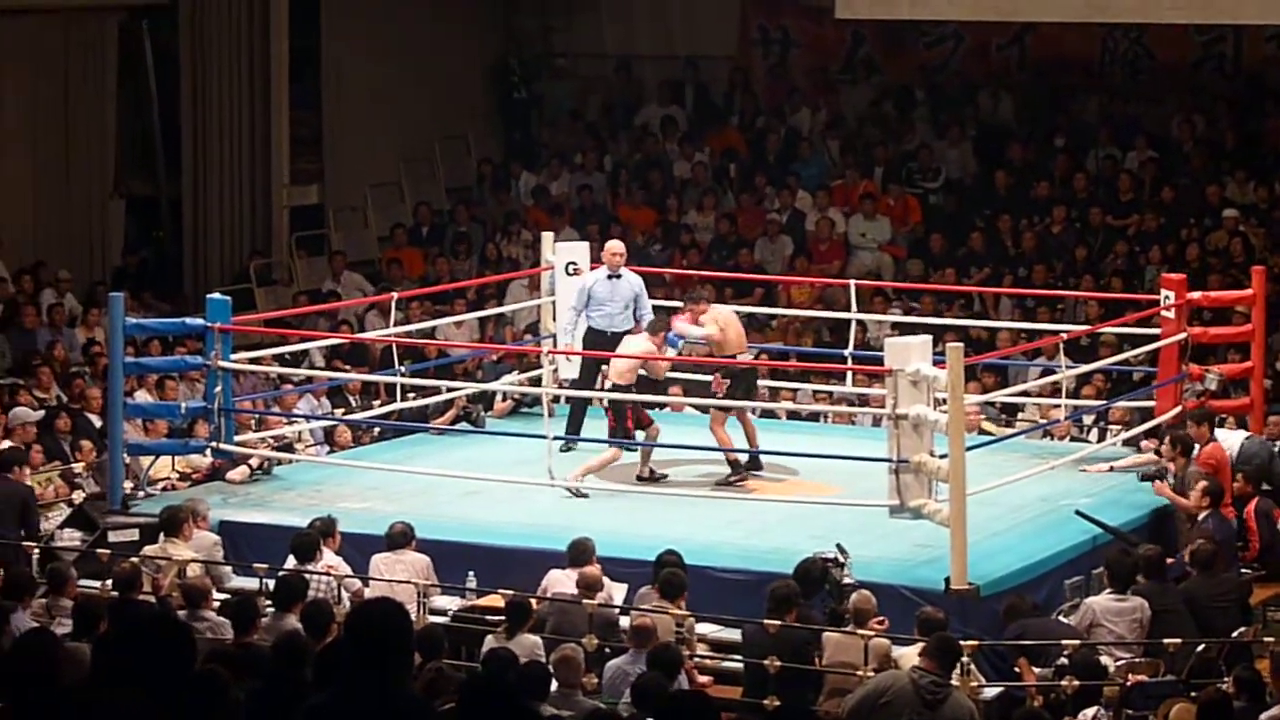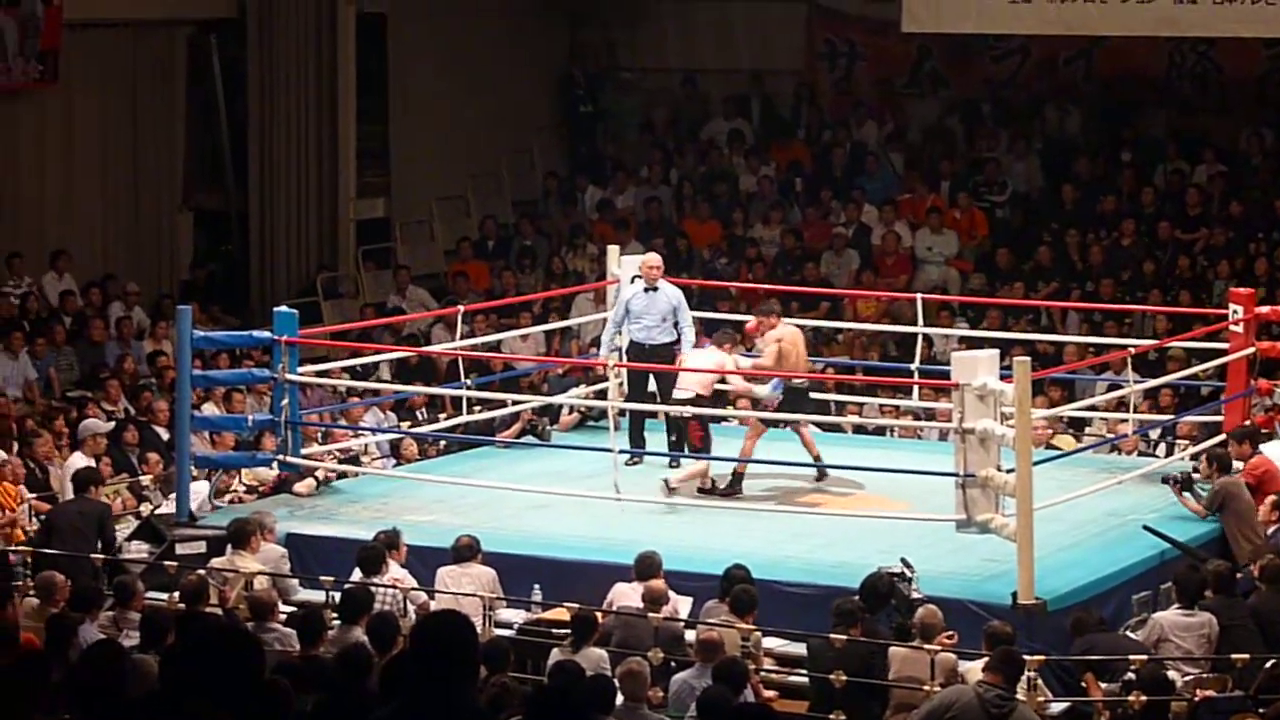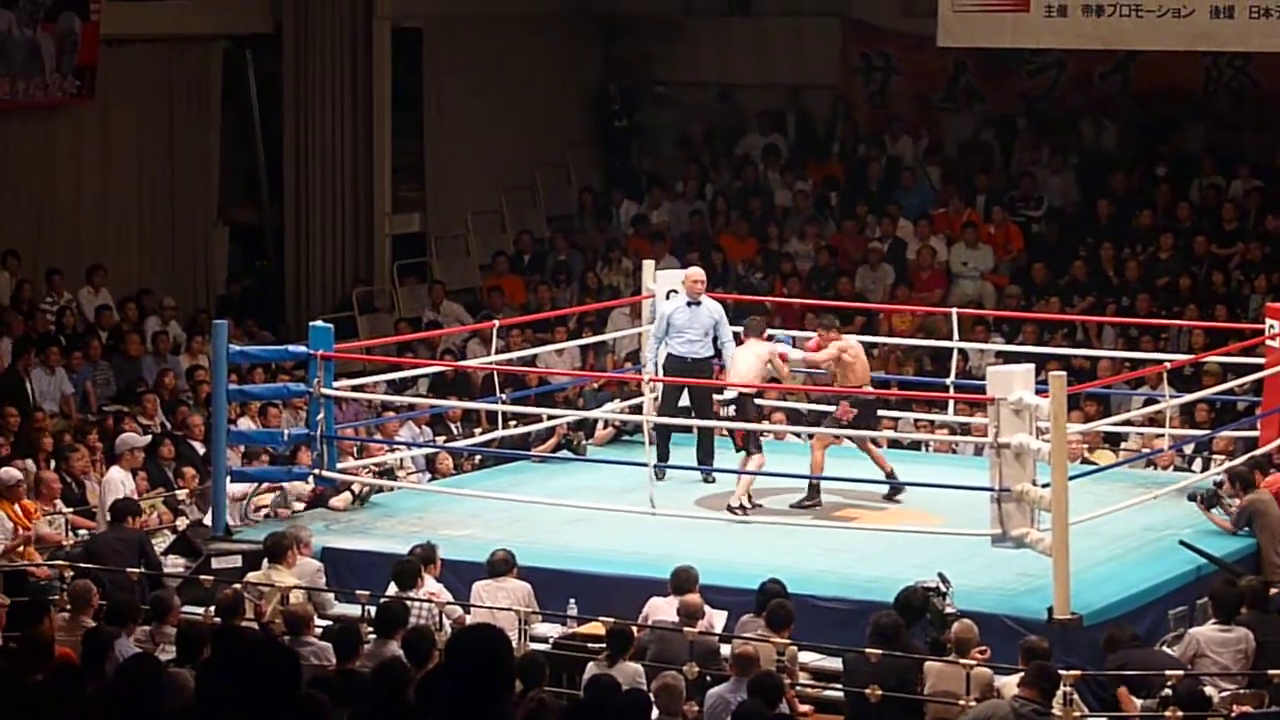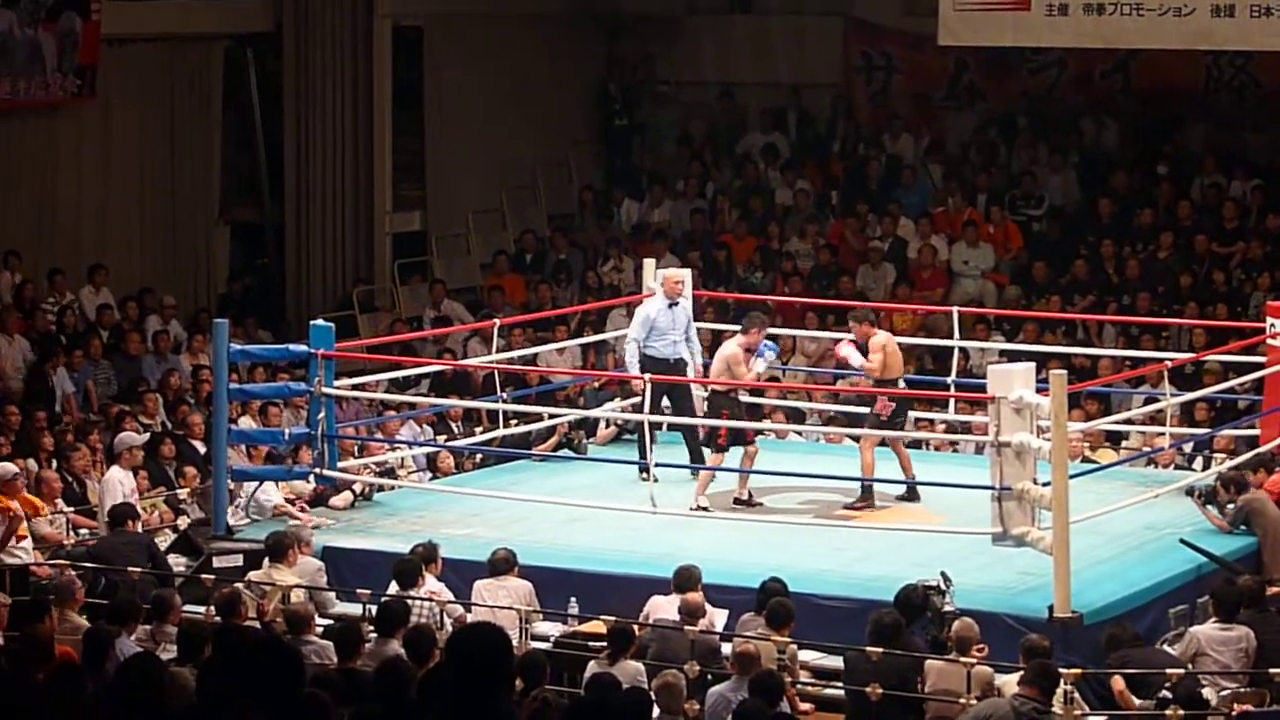
dt=0.5s
person 1, frame 1
left shoulder: (635, 281)
right shoulder: (591, 280)
left elbow: (645, 313)
right elbow: (575, 311)
right wrist: (569, 339)
left hip: (621, 339)
right hip: (595, 337)
right knee: (583, 386)
right ankle: (572, 436)
person 1, frame 2
left shoulder: (674, 294)
right shoulder: (629, 293)
left elbow: (686, 325)
right elbow: (614, 324)
left wrist: (685, 351)
right wrist: (604, 352)
left hip: (664, 351)
right hip: (637, 350)
left knee: (670, 400)
right knee: (635, 401)
left ankle: (676, 451)
right ankle: (637, 451)
person 1, frame 3
left shoulder: (715, 308)
right shoulder: (669, 307)
left elbow: (726, 341)
right elbow: (655, 338)
right wrist: (649, 367)
left hip: (702, 366)
right hip: (675, 364)
left knee: (705, 417)
right knee: (665, 414)
left ankle: (706, 467)
right ankle: (660, 463)
person 1, frame 4
left shoulder: (685, 306)
right shoulder: (649, 309)
left elbow: (691, 336)
right elbow: (633, 341)
left wrist: (697, 360)
right wrist: (635, 373)
left hip: (678, 365)
right hip: (654, 366)
left knee: (688, 415)
right knee: (649, 417)
left ankle: (698, 464)
right ankle: (645, 467)
person 2, frame 1
left shoulder: (706, 318)
right shoulder: (728, 311)
left elbow: (715, 336)
left wrist: (686, 329)
right wrist: (692, 327)
left hip: (729, 372)
right hip: (747, 367)
left knee: (716, 425)
right knee: (743, 414)
left ankle: (738, 471)
right ankle: (755, 460)
person 2, frame 2
left shoulder: (773, 335)
right shoulder: (796, 331)
left elbow: (768, 364)
left wrist: (743, 362)
right wrist: (759, 338)
left hip: (783, 389)
right hip: (801, 389)
left knee: (751, 436)
right knee: (800, 427)
left ankle: (735, 483)
right ankle: (820, 468)
person 2, frame 3
left shoulder: (839, 346)
right shoulder: (851, 344)
left elbow: (815, 359)
right wrist: (819, 352)
left hip: (854, 402)
right hip: (864, 400)
left knee: (818, 444)
right knee: (865, 444)
left ankle: (813, 495)
right ankle: (895, 484)
person 2, frame 4
left shoulder: (877, 340)
right shoulder: (883, 337)
left elbow: (875, 371)
left wrist: (852, 356)
right wrist: (852, 354)
left hip: (889, 395)
right hip: (896, 394)
left knee: (866, 444)
right knee: (896, 443)
left ankle: (867, 496)
right ankle: (912, 490)
person 3, frame 1
left shoulder: (630, 338)
right shoulder: (649, 348)
right elbow: (660, 373)
left hip: (624, 395)
right hip: (618, 398)
left knee: (653, 430)
right knee: (615, 452)
left ankle: (644, 472)
right ankle: (573, 478)
person 3, frame 2
left shoulder: (692, 353)
right shoulder: (724, 359)
right elbow: (739, 386)
right wrist: (765, 391)
left hip: (677, 402)
right hip: (693, 406)
left knee: (704, 445)
right knee: (704, 462)
left ankle: (705, 484)
right ankle: (673, 482)
person 3, frame 3
left shoulder: (736, 351)
right shoulder: (767, 348)
right elbow: (784, 374)
right wrist: (783, 357)
left hip: (733, 403)
right hip: (743, 404)
left knee: (751, 453)
right knee: (757, 458)
left ankle: (741, 497)
right ankle: (735, 500)
person 3, frame 4
left shoulder: (736, 346)
right shoulder: (734, 351)
left elbow: (743, 376)
right elbow: (746, 381)
left wrist: (758, 357)
right wrist: (763, 362)
left hip: (732, 400)
right hip: (720, 403)
left knee: (751, 448)
right knee: (717, 457)
left ankle: (742, 495)
right ankle: (698, 502)
